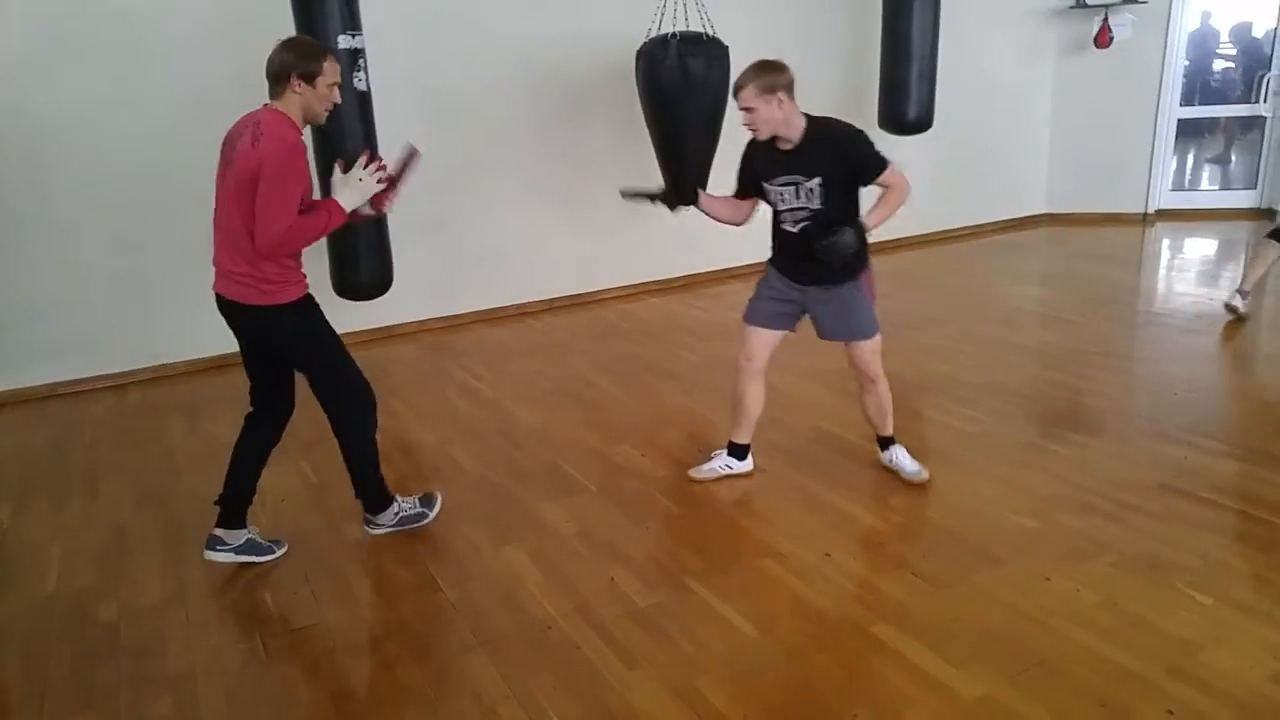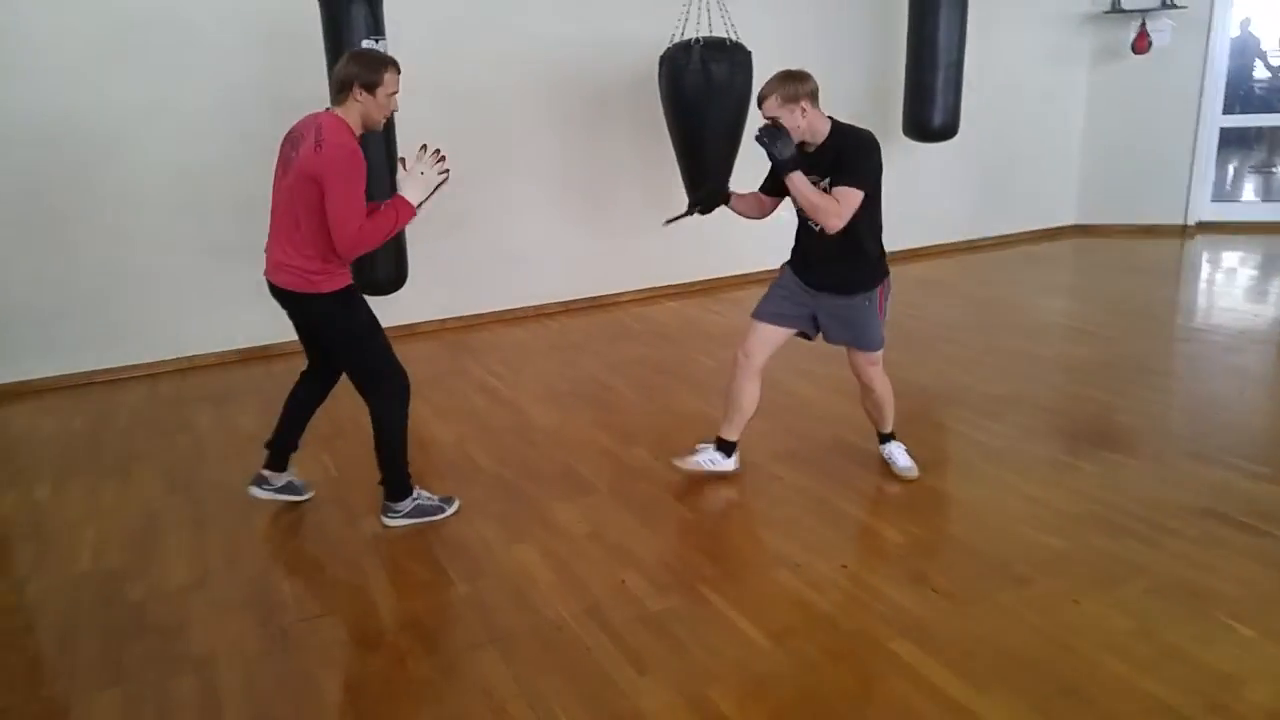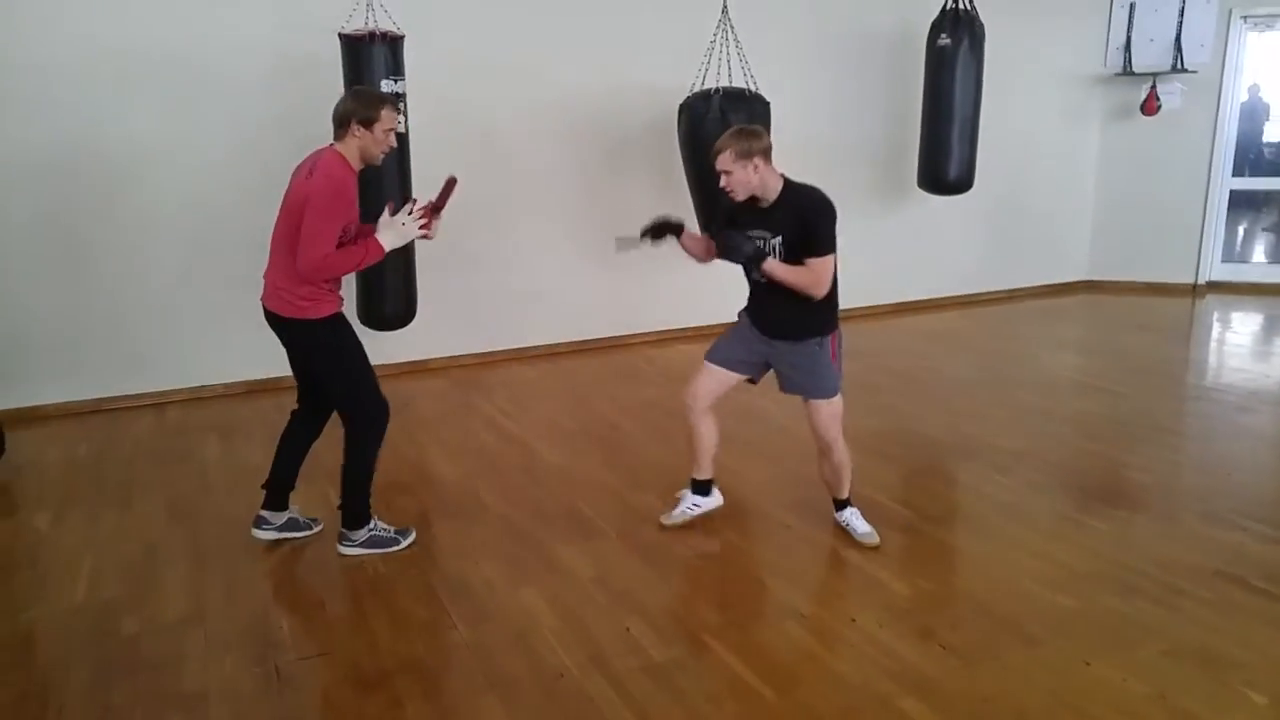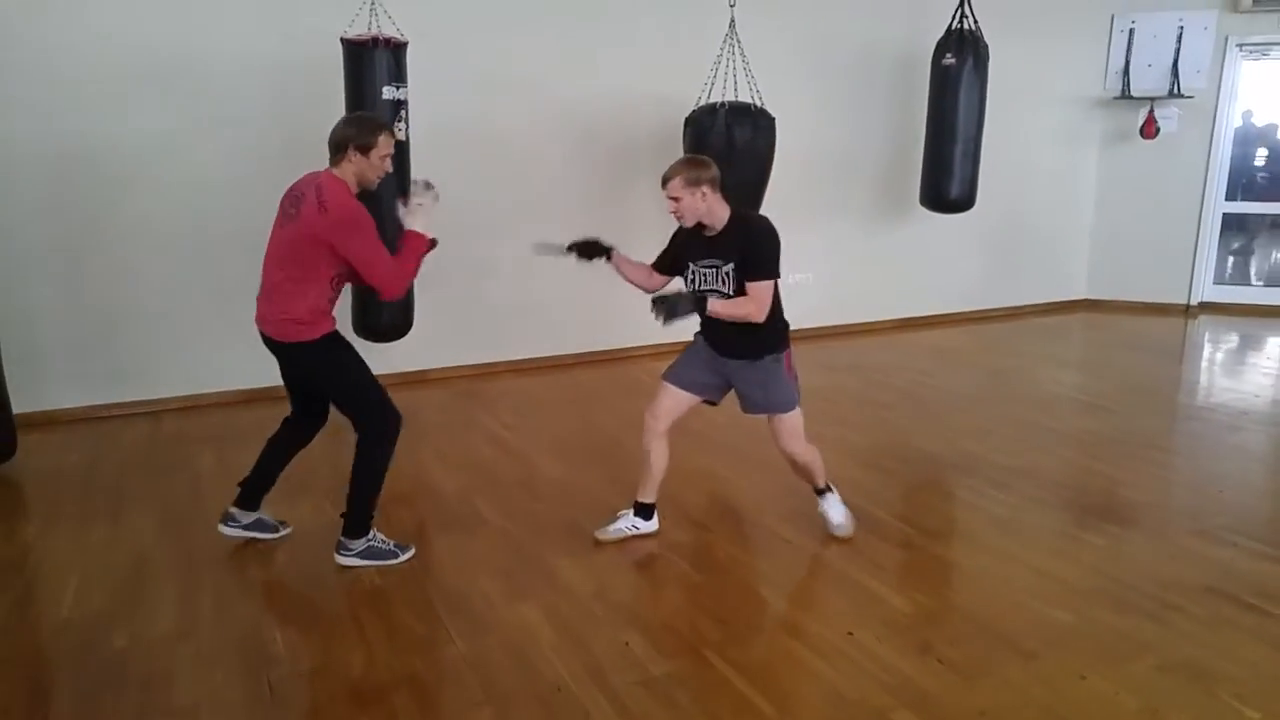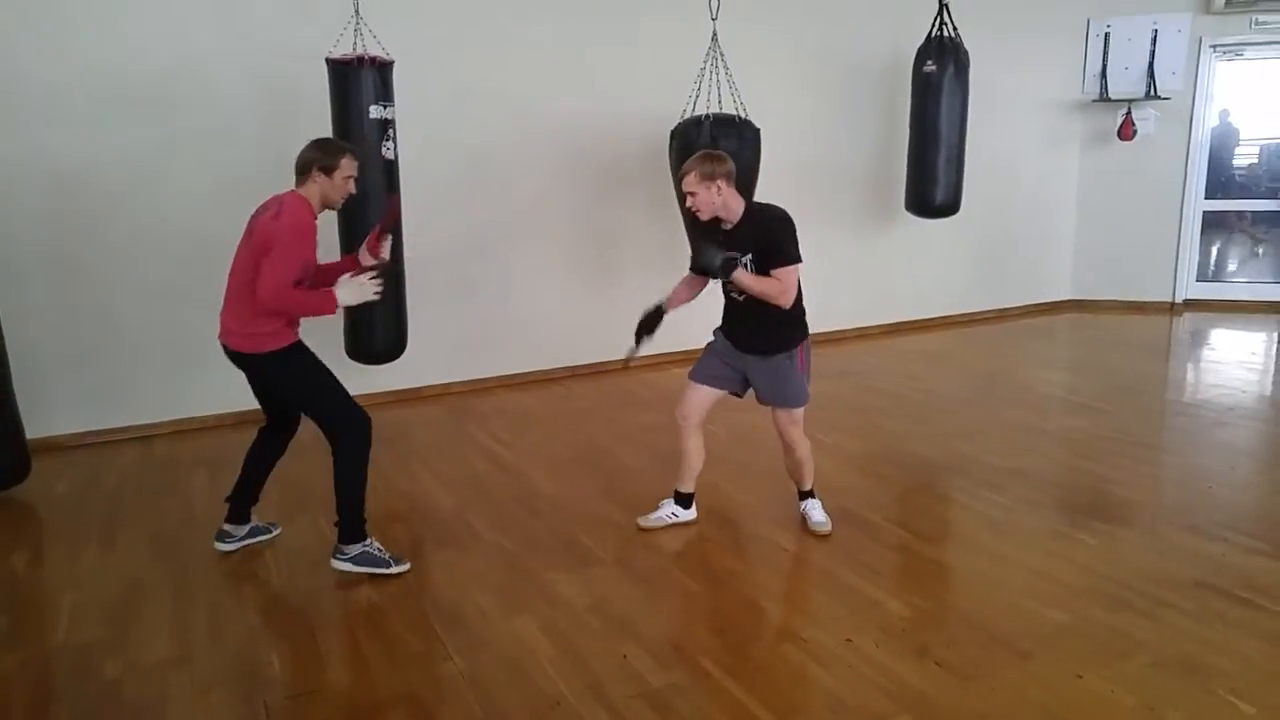
dt=0.4s
person 1, frame 1
left shoulder: (249, 129)
right shoulder: (283, 145)
right elbow: (275, 239)
left wrist: (347, 204)
right wrist: (340, 205)
left hip: (239, 296)
right hip: (274, 300)
left knee: (271, 405)
right knee: (352, 399)
left ankle: (229, 530)
right ankle: (380, 509)
person 1, frame 2
left shoulder: (308, 129)
right shoulder: (342, 151)
right elbow: (352, 242)
left wrist: (384, 209)
right wrist: (406, 200)
left hip: (288, 278)
right hip: (319, 287)
left knee: (324, 368)
right knee: (389, 386)
left ankle: (273, 471)
right ankle: (399, 498)
person 1, frame 3
left shoulder: (325, 164)
right shoulder: (334, 181)
right elbow: (314, 264)
left wrist: (398, 230)
right wrist: (382, 243)
left hip: (290, 308)
right hip: (309, 314)
left knee: (315, 406)
right knee: (369, 413)
left ankle: (273, 512)
right ankle: (356, 527)
person 1, frame 4
left shoulder: (309, 188)
right shoulder: (344, 209)
right elbow: (392, 287)
left wrist: (389, 259)
right wrist: (416, 231)
left hip: (280, 325)
right hip: (306, 334)
left knee: (308, 415)
right knee: (381, 423)
left ankle: (243, 511)
right ankle: (356, 539)
person 1, frame 5
left shoulder: (282, 208)
right shoulder: (297, 221)
right elbow: (271, 295)
left wrist: (357, 263)
right wrist: (337, 297)
left hip: (245, 340)
right hip: (266, 345)
left knee: (281, 424)
right knee: (352, 428)
left ankle: (235, 524)
right ankle: (352, 544)
person 2, frame 1
left shoulder: (842, 140)
right shoulder: (758, 152)
left elbow: (898, 188)
right elbow: (740, 211)
left wrist: (858, 228)
right wrist: (696, 198)
left hip: (841, 277)
right hip: (784, 275)
left knee: (869, 370)
right knee: (749, 361)
left ankle: (890, 447)
right ankle: (737, 455)
person 2, frame 2
left shoulder: (859, 146)
right shoulder: (791, 149)
left elbow: (833, 218)
right elbow: (761, 206)
left wrist: (789, 166)
right wrist: (726, 198)
left hip: (857, 286)
right hip: (800, 277)
left knee: (869, 373)
right knee: (749, 357)
left ankle: (888, 442)
right ankle: (724, 452)
person 2, frame 3
left shoulder: (812, 206)
right shoulder: (741, 207)
left elbow: (818, 285)
right elbow: (708, 251)
left wrist: (758, 259)
right wrist: (677, 230)
left hip: (810, 336)
right hip: (756, 325)
left knee: (828, 433)
right knee: (697, 397)
left ankle: (844, 509)
right ankle: (702, 493)
person 2, frame 4
left shoulder: (756, 232)
right shoulder: (687, 237)
left elbow: (757, 310)
right elbow: (652, 279)
left wrist: (698, 304)
right wrist: (610, 254)
left hip: (763, 354)
right hip: (711, 348)
left knee: (793, 446)
right knee: (655, 422)
left ankle: (825, 495)
right ankle: (642, 515)
person 2, frame 5
left shoulder: (774, 223)
right shoulder: (710, 230)
left elbow: (785, 295)
right elbow: (698, 279)
left wrist: (730, 269)
right wrist: (662, 307)
left hip: (781, 347)
right hip: (731, 341)
left knee: (790, 433)
right knee: (688, 415)
left ankle: (808, 500)
right ankle: (682, 505)
